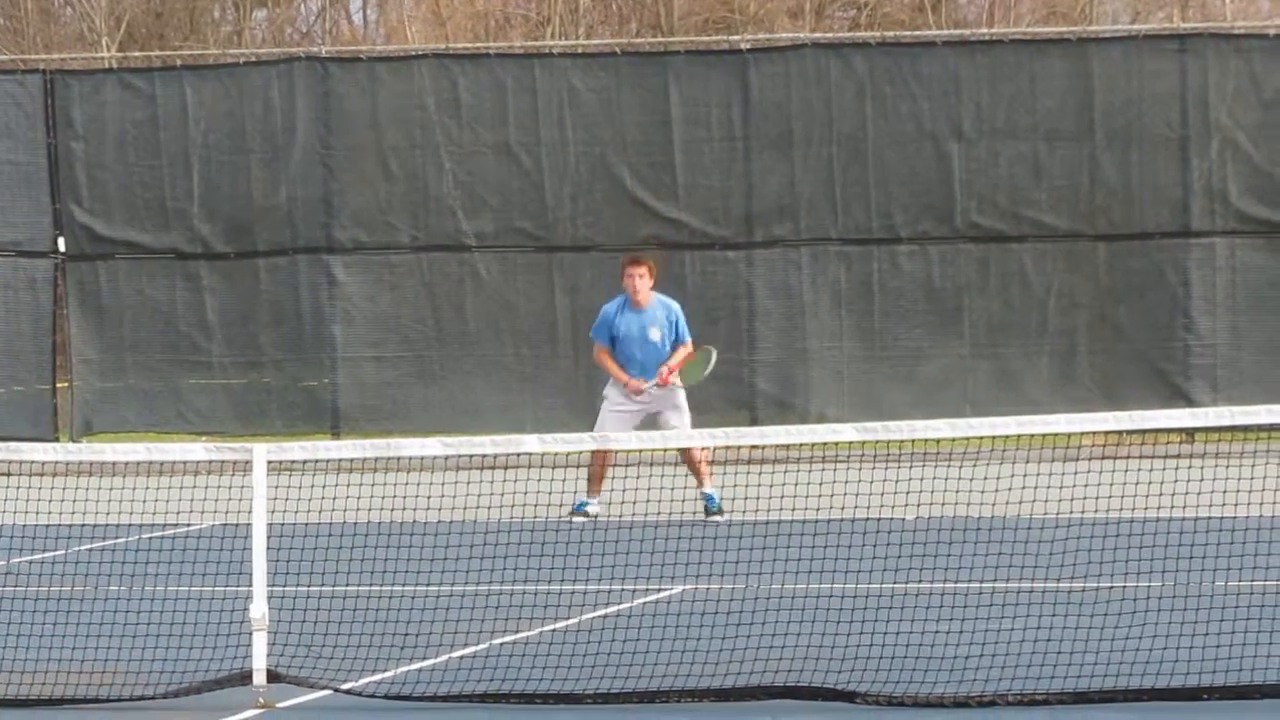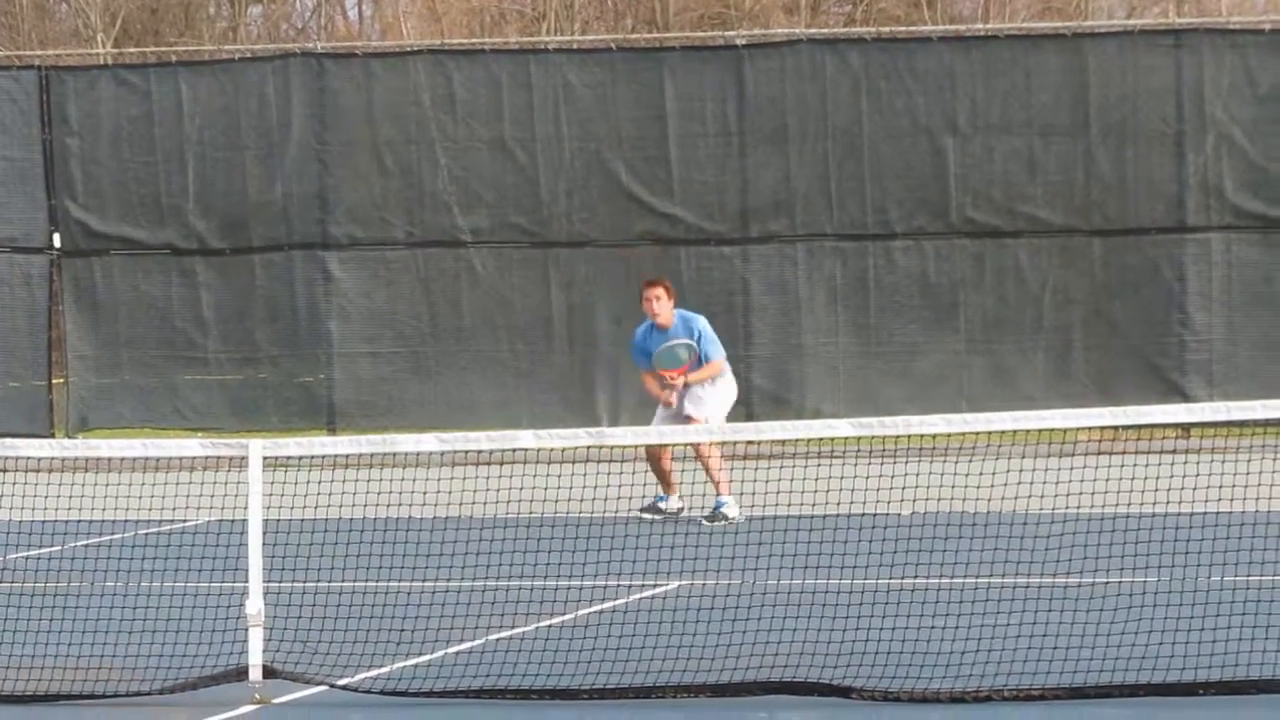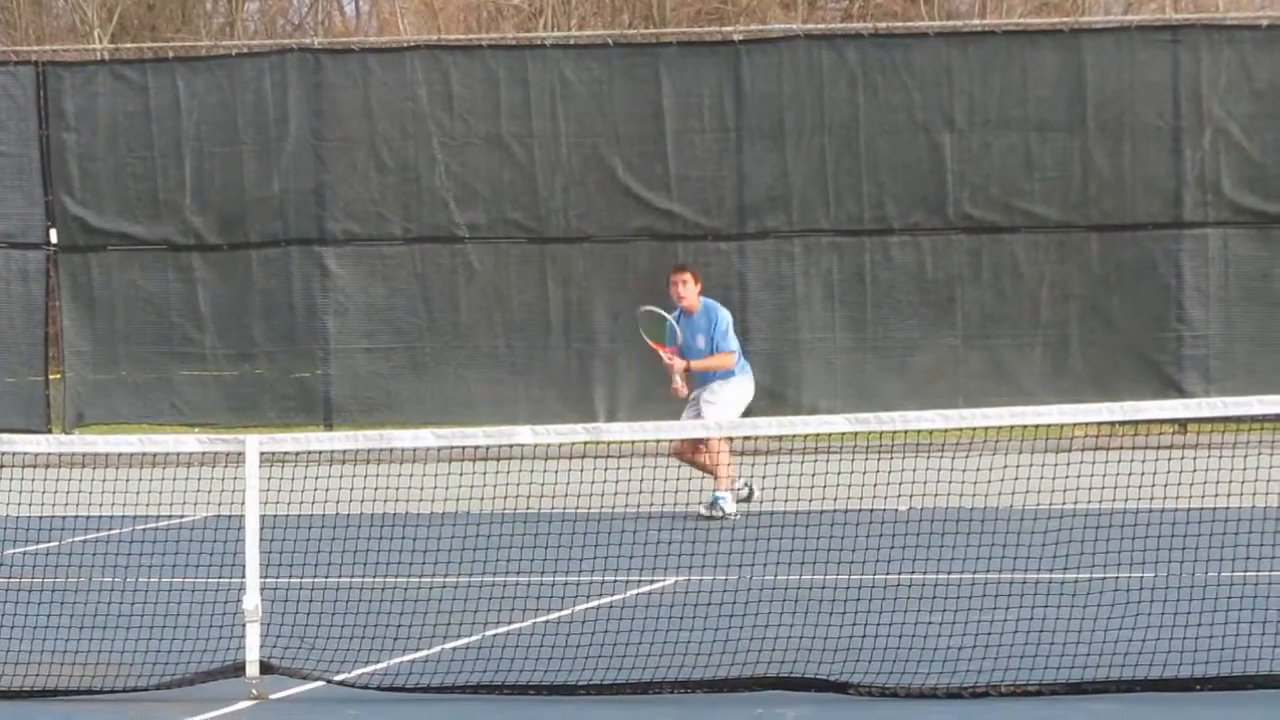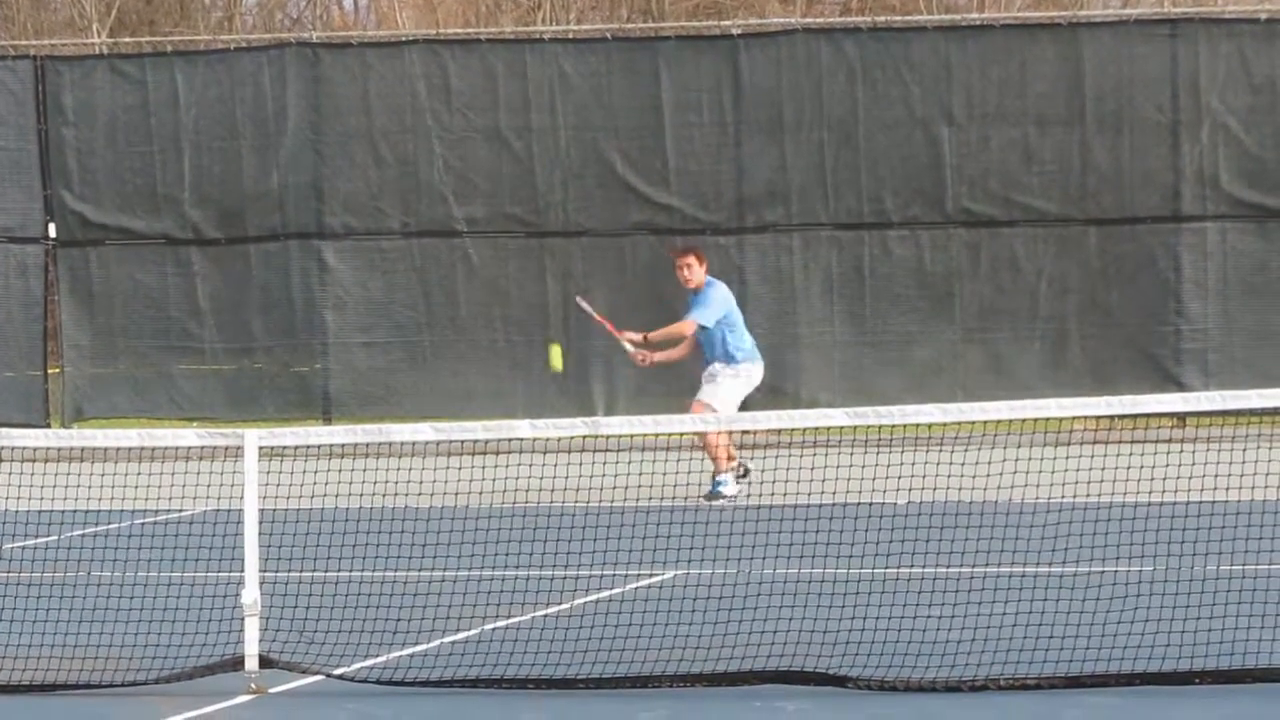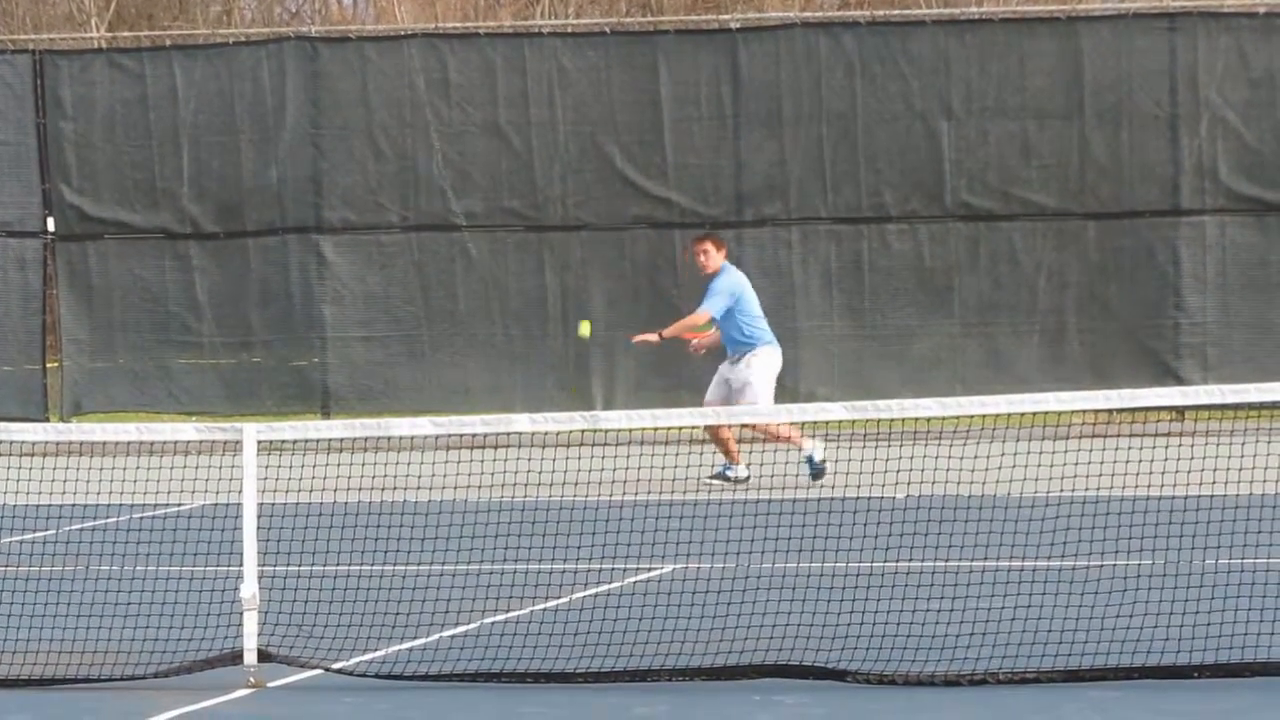
dt=0.4s
person 1, frame 1
left shoulder: (670, 309)
right shoulder: (610, 312)
left elbow: (685, 346)
right elbow: (600, 353)
left wrist: (669, 367)
right wrist: (625, 380)
left hip: (664, 385)
right hip: (625, 387)
right knee: (602, 445)
left ankle: (708, 493)
right ankle: (591, 500)
person 1, frame 2
left shoulder: (695, 324)
right shoulder: (642, 336)
left elbow: (717, 365)
right elbow: (648, 374)
left wrist: (684, 380)
right wrist: (661, 395)
left hip: (714, 384)
right hip: (678, 391)
right knee: (654, 447)
left ankle: (726, 502)
right ankle: (671, 499)
person 1, frame 3
left shoulder: (717, 314)
right shoulder: (674, 321)
left elbow: (728, 359)
right elbow: (677, 365)
left wrist: (687, 365)
right wrist: (678, 383)
left hip: (734, 381)
right hip: (702, 387)
right knee: (681, 448)
left ankle: (724, 499)
right ankle: (733, 485)
person 1, frame 4
left shoulder: (715, 292)
right shoulder: (695, 297)
left elbow: (686, 329)
right elbow: (690, 343)
left wrist: (645, 338)
right wrist: (654, 356)
left hip: (739, 367)
right hip: (721, 367)
left knee: (699, 414)
left ankle: (725, 480)
right ankle: (734, 464)
person 1, frame 5
left shoulder: (727, 280)
right shoulder: (722, 280)
left elbow: (699, 319)
left wrist: (660, 336)
right wrist: (706, 342)
left hip: (760, 355)
right hip: (736, 359)
left knee: (756, 421)
left ankle: (809, 447)
right ankle: (736, 468)
